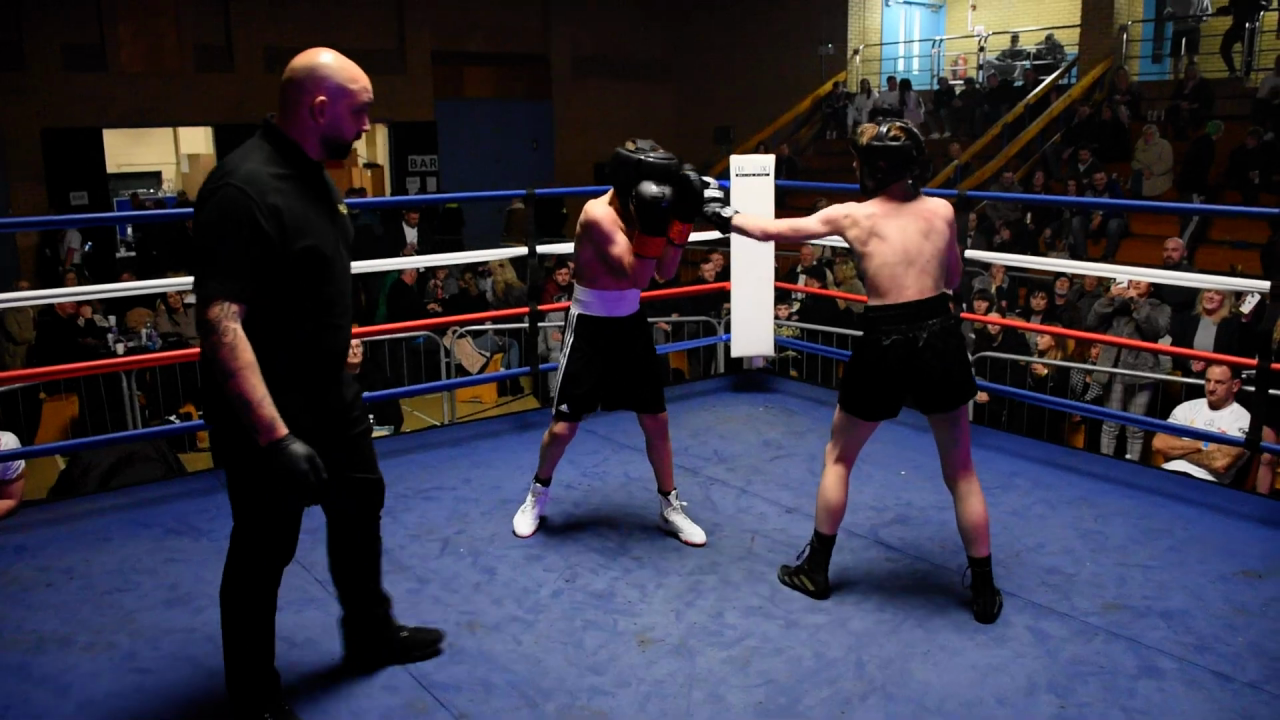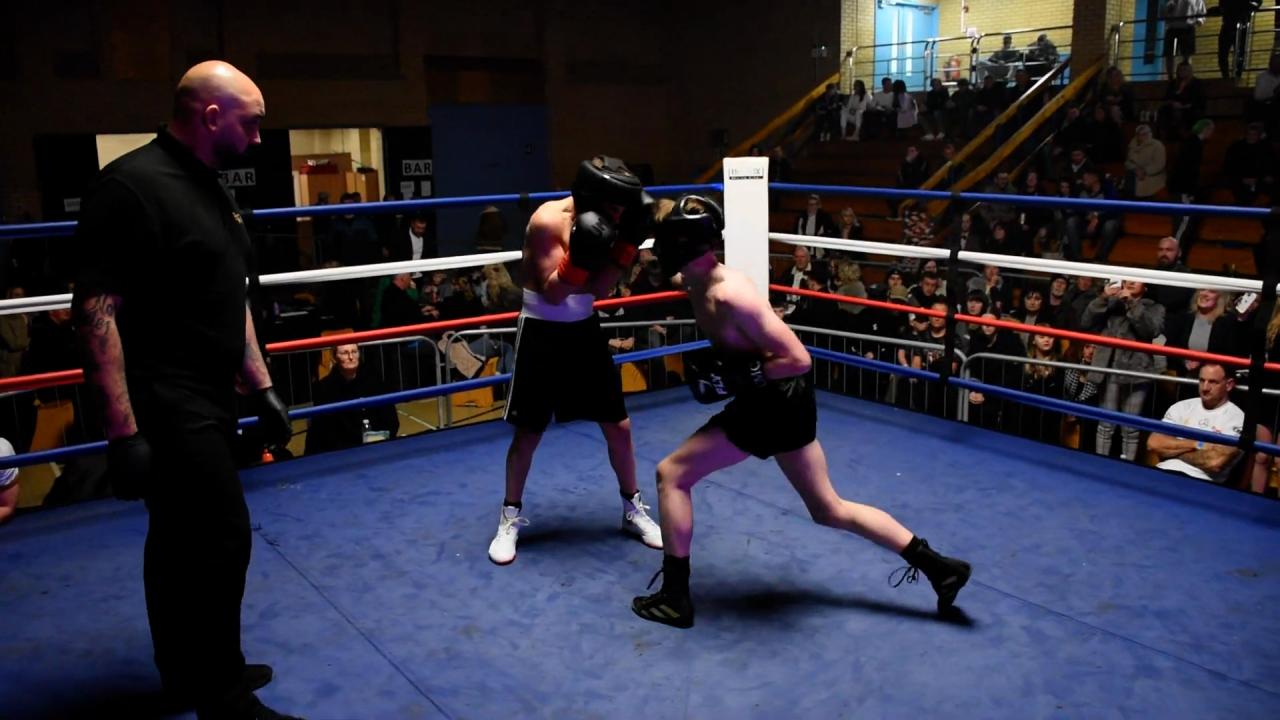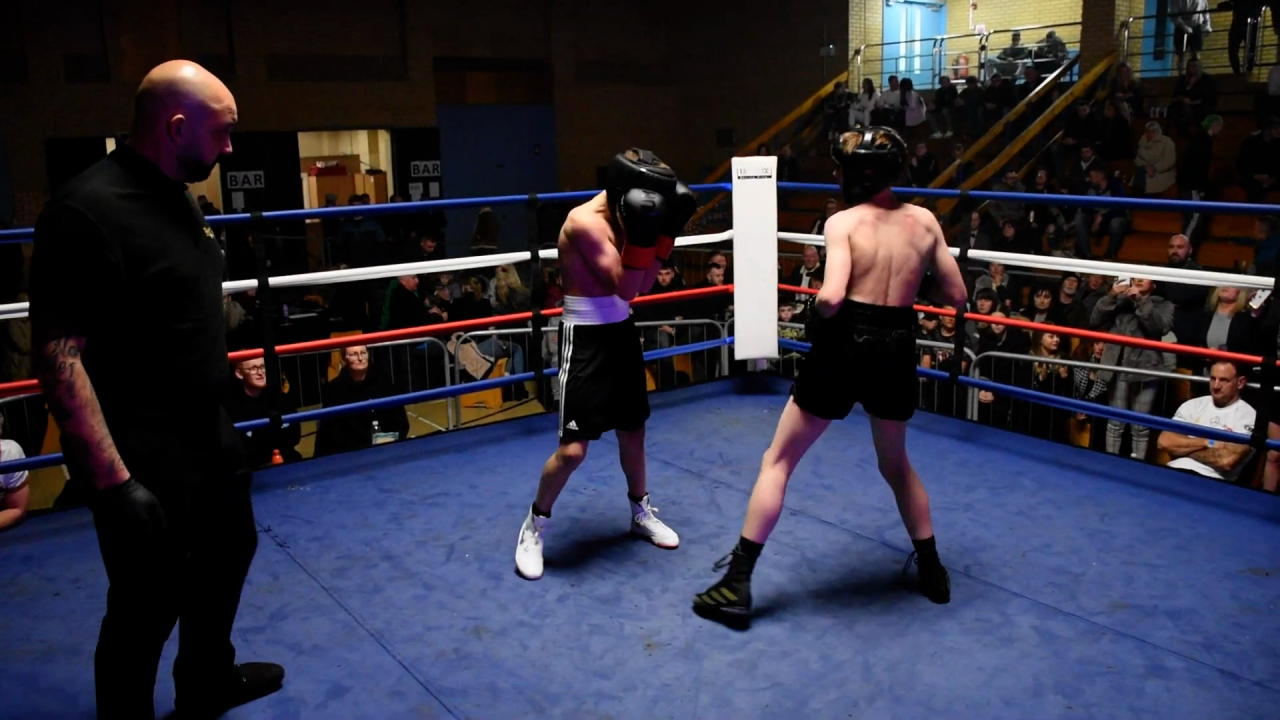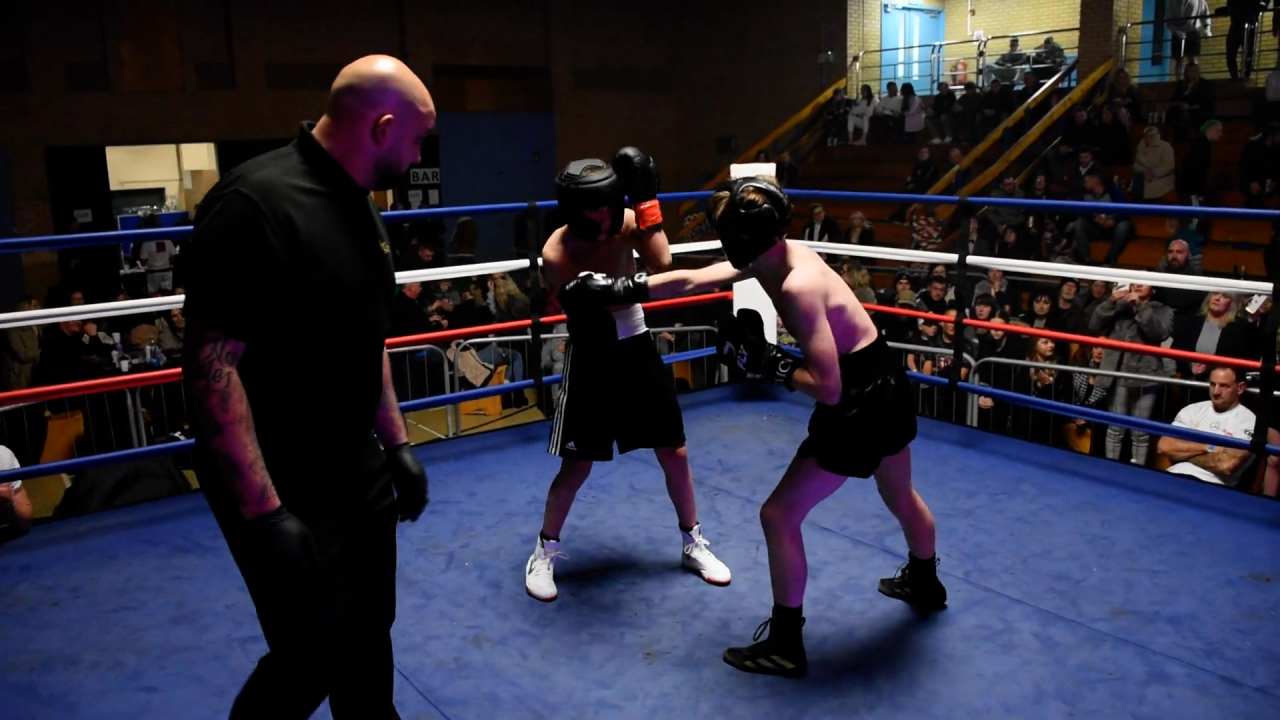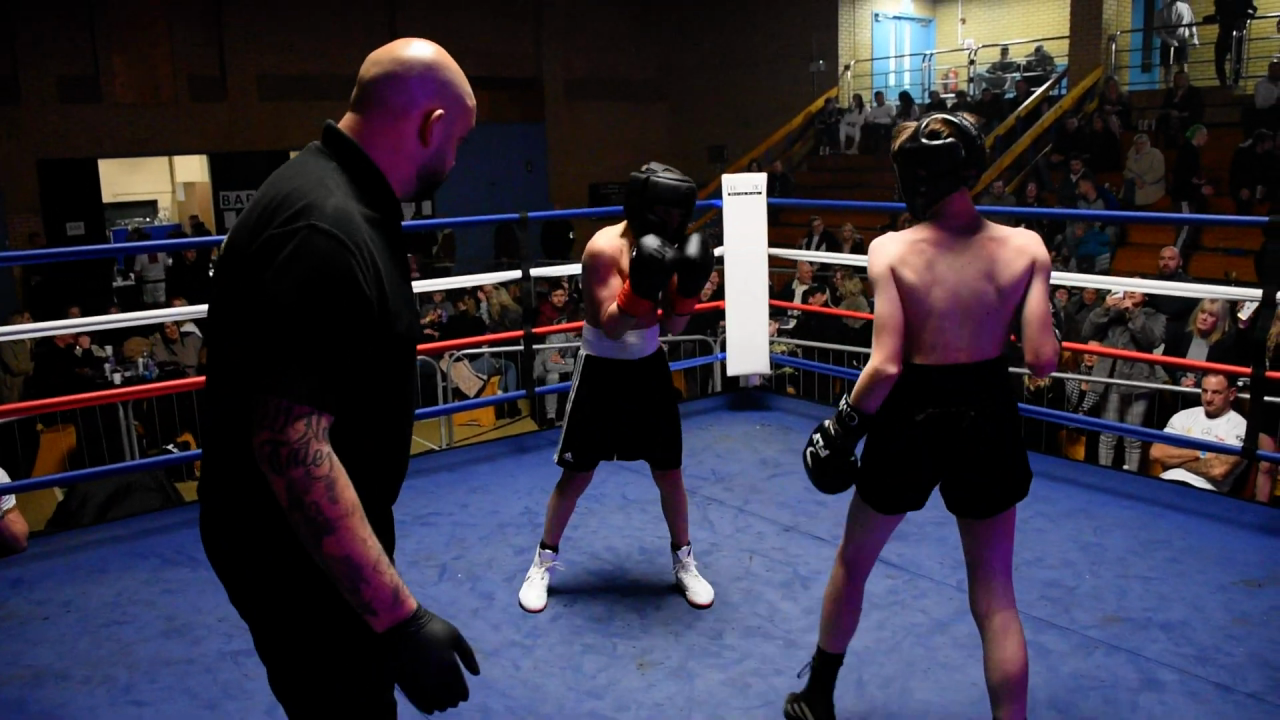
dt=0.7s
person 1, frame 1
left shoulder: (309, 176)
right shoulder: (243, 188)
right elbow: (223, 322)
right wrist: (273, 437)
left hip: (326, 392)
right hip: (263, 410)
left knee: (361, 502)
right knee: (264, 545)
left ankle: (372, 633)
person 1, frame 2
left shoulder: (209, 187)
right shoulder: (132, 185)
right elbow: (96, 313)
left wrist: (262, 388)
right wrist: (122, 430)
left hip: (207, 399)
right hip: (165, 405)
left knee: (182, 538)
right knee: (222, 539)
person 1, frame 3
left shoulder: (177, 196)
right shoulder: (87, 212)
right elbow: (59, 359)
right wrist: (113, 481)
left hip: (208, 429)
right hip: (144, 449)
left knee: (229, 549)
right knee: (149, 603)
person 1, frame 4
left shoulder: (357, 205)
right shoulder: (256, 203)
right elbow: (211, 364)
left wrist: (398, 447)
right wrist: (261, 511)
left hip: (354, 466)
right hip: (277, 482)
left knee: (368, 629)
right knee: (316, 654)
person 1, frame 5
left shoulder: (345, 205)
right shoulder: (320, 230)
right elbow: (291, 447)
right wrist: (398, 616)
left hip: (334, 531)
right hip: (300, 547)
person 2, frame 1
left shoulder: (851, 216)
right shoulder: (942, 211)
left elbow: (771, 230)
left wrist: (721, 212)
left hip: (886, 346)
right hip: (941, 340)
left knee: (839, 456)
right knee: (960, 471)
left ankle: (815, 568)
right ankle: (983, 589)
person 2, frame 2
left shoulder: (727, 292)
right shoulder: (706, 273)
left elbow: (799, 359)
left wrist: (736, 376)
left hip: (769, 399)
right hip: (788, 396)
left knee: (671, 475)
right knee: (829, 508)
left ankle: (674, 597)
right ankle: (938, 566)
person 2, frame 3
left shoulder: (844, 223)
right shoulder: (923, 220)
left elbow: (828, 301)
right elbow: (957, 296)
left wrist: (812, 323)
left hip: (844, 344)
right hip: (897, 346)
left knee: (778, 461)
right knee: (896, 464)
left ankle: (736, 580)
right ankle: (931, 571)
person 2, frame 4
left shoulder: (797, 286)
right shoulder: (781, 253)
left elbow: (828, 389)
right elbow: (695, 278)
left wrist: (766, 363)
right wrist: (625, 287)
left hip: (863, 400)
right hip: (885, 385)
left knee: (779, 516)
right knee: (899, 494)
left ankle: (786, 643)
right ankle: (924, 583)
person 2, frame 5
left shoulder: (891, 252)
right shoulder: (1024, 248)
left elbow: (885, 367)
right elbow: (1042, 361)
left wrist: (841, 426)
left hip: (910, 422)
right hip: (987, 422)
left knee: (853, 561)
right knee: (994, 597)
person 3, frame 1
left shoulder: (640, 210)
right shoulder: (598, 215)
left elbow: (666, 270)
right elbow: (637, 277)
left wrist: (682, 216)
right wrist: (652, 226)
left hip: (631, 325)
right hip: (590, 327)
left knee: (656, 421)
right knee: (563, 427)
left ankle: (670, 506)
right ankle: (537, 493)
person 3, frame 2
left shoulder: (598, 222)
right shoulder: (547, 221)
left elbow: (600, 291)
right elbow: (553, 293)
left wrist: (628, 242)
right wrist: (579, 256)
left hip: (585, 330)
right hip: (542, 332)
left knee: (619, 427)
right knee: (527, 434)
left ankle: (633, 510)
right ankle: (510, 519)
person 3, frame 3
left shoulder: (624, 218)
right shoulder: (585, 223)
left elbow: (642, 286)
right elbow: (623, 286)
left wrist: (666, 232)
right wrist: (640, 237)
left hip: (621, 332)
right hip: (585, 339)
left knee: (633, 430)
right knee: (573, 447)
left ankle: (641, 512)
right ankle: (535, 526)
person 3, frame 4
left shoulder: (625, 221)
right shoulder: (557, 253)
left elbow: (662, 267)
right elbow: (591, 316)
left wrist: (645, 200)
left hip: (637, 345)
right hip: (592, 355)
left knee: (675, 453)
right knee: (576, 465)
left ankle: (693, 544)
right ankle: (544, 553)
person 3, frame 5
left shoulder: (668, 251)
right shoulder: (604, 248)
left elbow: (676, 326)
right elbow: (613, 327)
left wrist: (688, 289)
right wrist: (641, 285)
left hip: (649, 367)
right hip: (601, 370)
left knee: (669, 473)
right knee: (575, 476)
left ankle: (684, 562)
right ankle: (544, 561)
